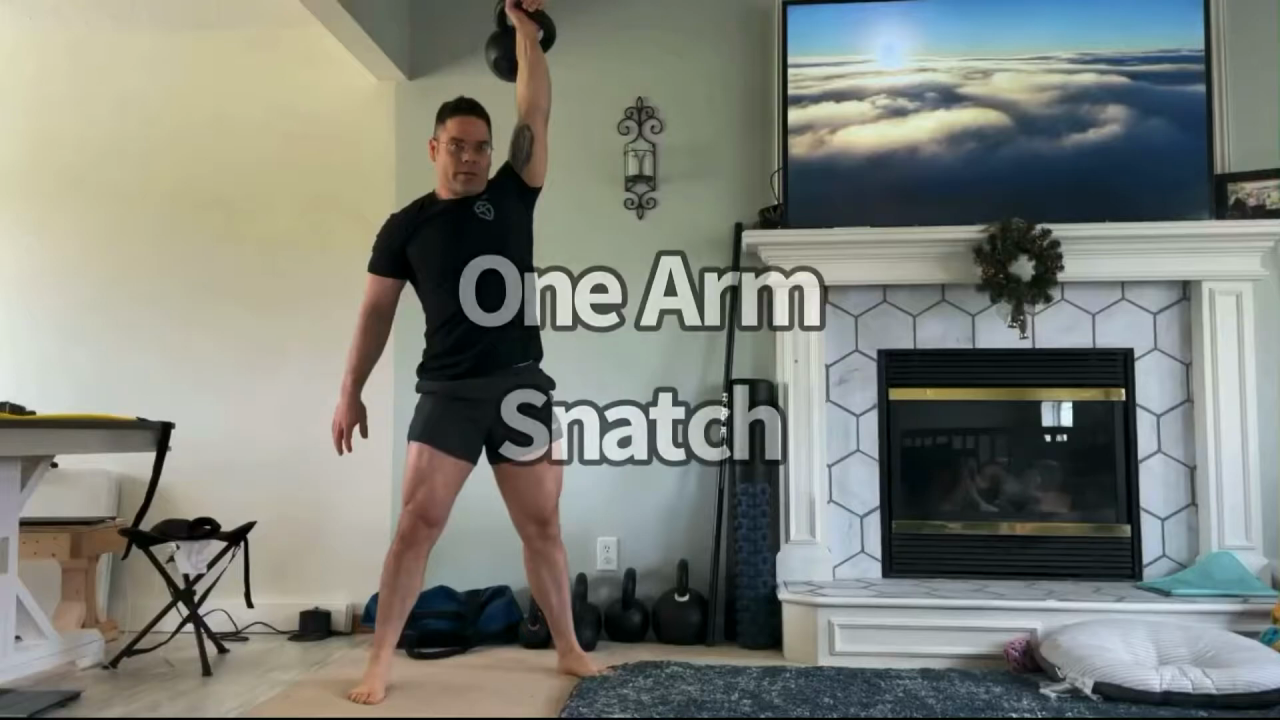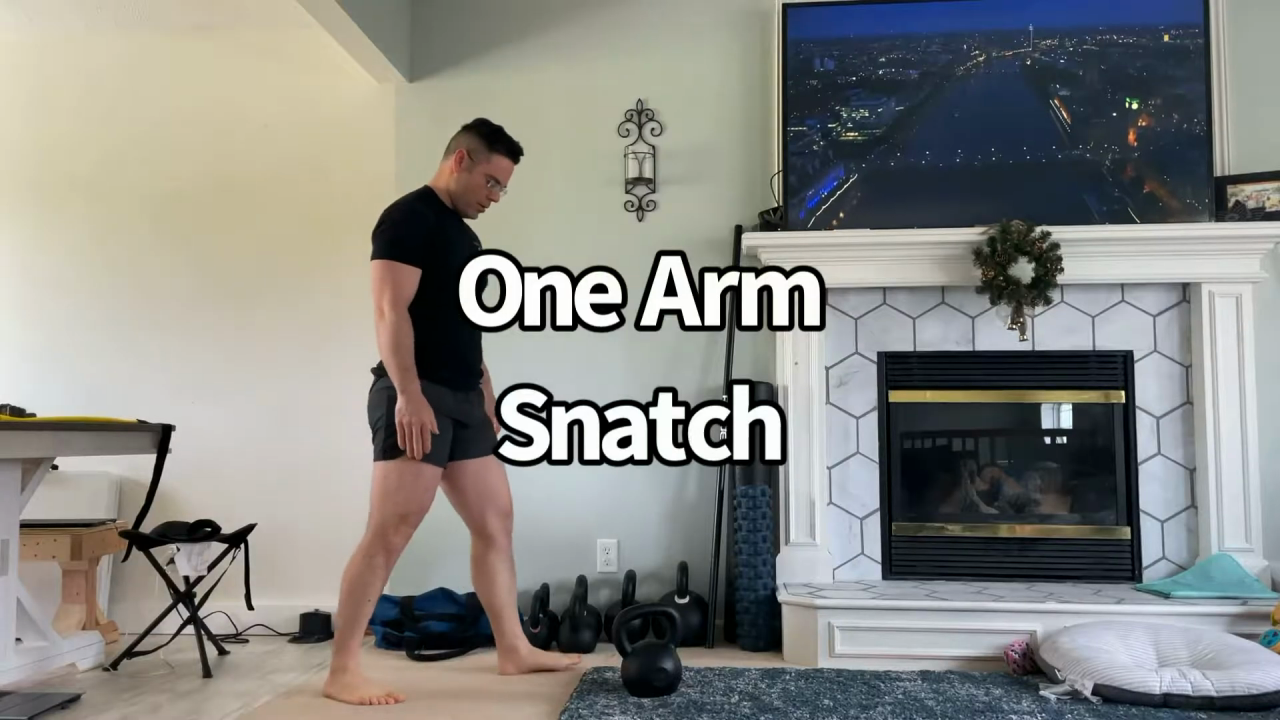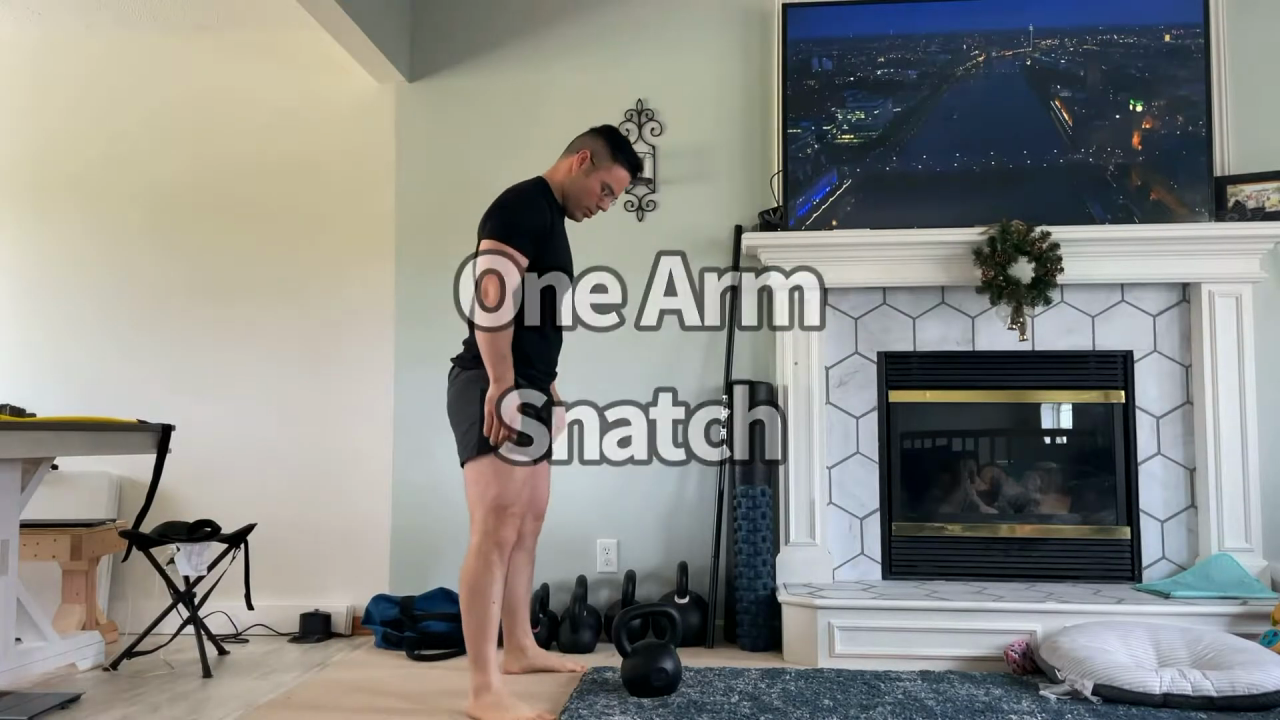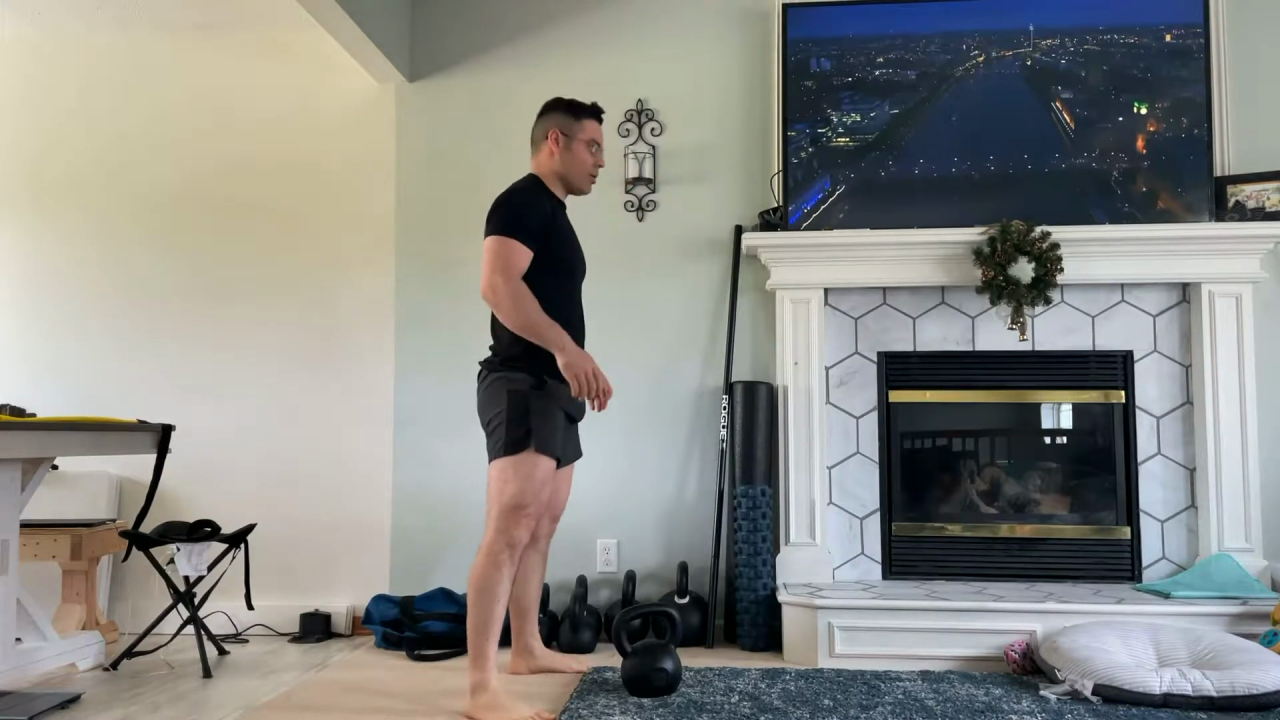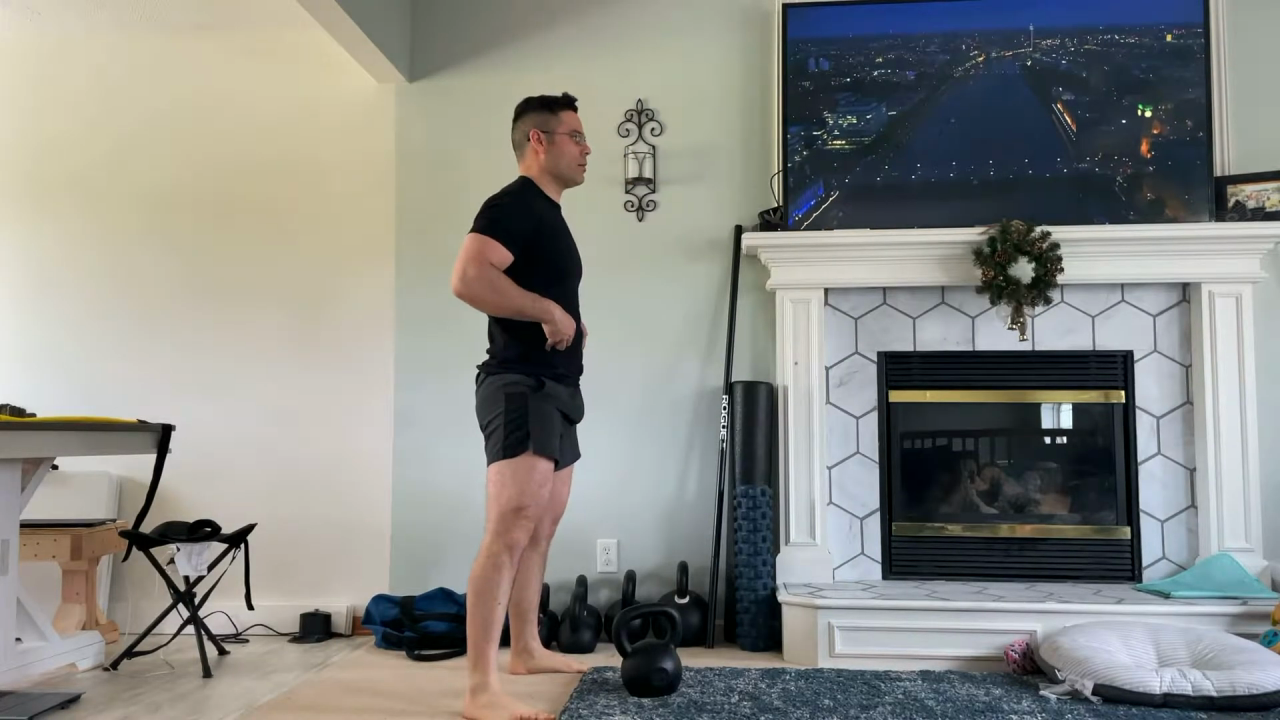
dt=1s
person 1, frame 1
left shoulder: (512, 195)
right shoulder: (406, 226)
left elbow: (536, 113)
right elbow: (376, 311)
right wrist: (351, 392)
left hip: (521, 387)
right hip: (448, 393)
left knee: (542, 526)
right knee: (417, 524)
left ankle: (569, 650)
right ankle: (379, 662)
person 1, frame 2
left shoulder: (463, 234)
right shoulder: (407, 219)
right elbow: (390, 312)
left wrist: (485, 387)
right wrist: (409, 395)
left hip: (463, 401)
right hip: (416, 401)
left knee: (496, 523)
right knee: (388, 535)
left ankle: (514, 649)
right ankle: (342, 670)
person 1, frame 3
left shoulder: (551, 220)
right shoulder: (521, 205)
right elbow: (491, 296)
left wrist: (547, 391)
right wrist: (501, 383)
left hip: (527, 391)
right hip: (493, 388)
left knee: (526, 524)
right knee: (496, 531)
left ankle: (520, 647)
person 1, frame 4
left shoulder: (553, 211)
right shoulder: (523, 201)
right elbow: (498, 286)
left wrist: (578, 365)
right wrist: (566, 350)
left hip: (551, 390)
right hip: (523, 387)
left knee: (540, 527)
right knee: (509, 531)
left ankle: (528, 649)
person 1, frame 5
left shoulder: (548, 214)
right shoulder: (513, 204)
right elbow: (468, 278)
left wrist: (569, 320)
right wrist: (548, 311)
left hip: (555, 390)
right hip: (521, 387)
left knee: (541, 528)
right knee: (509, 532)
left ankle: (527, 649)
